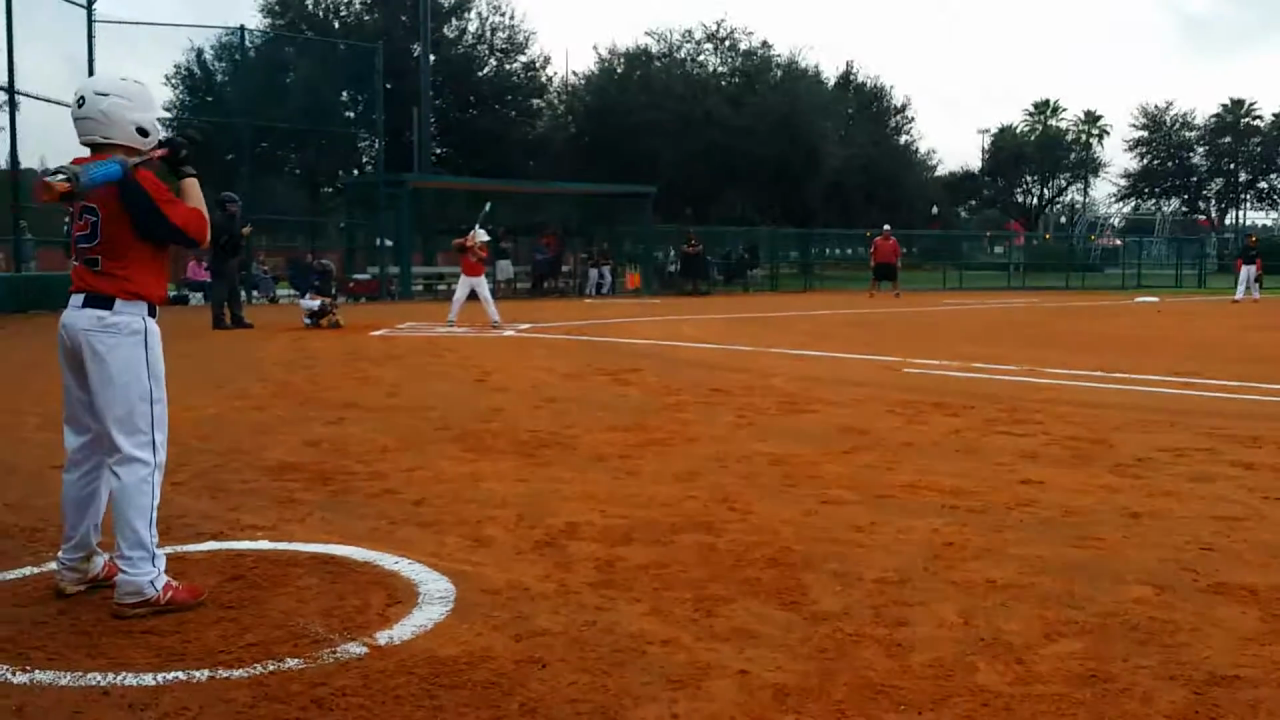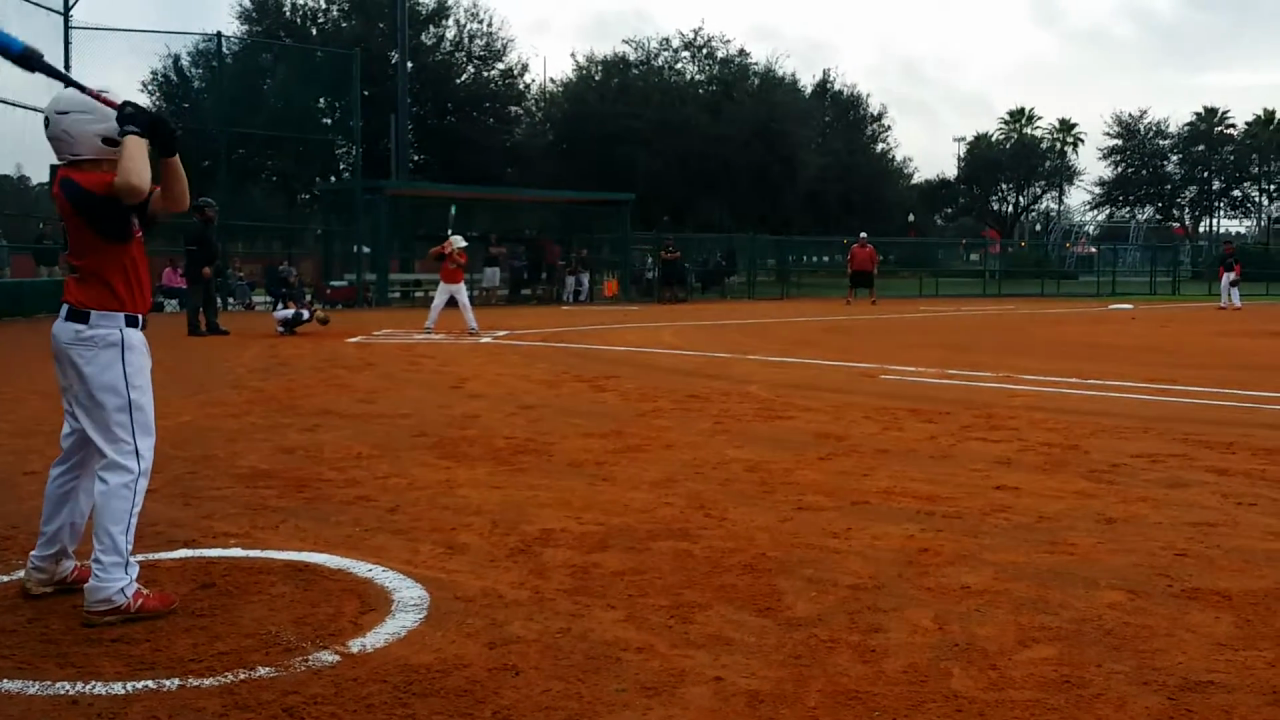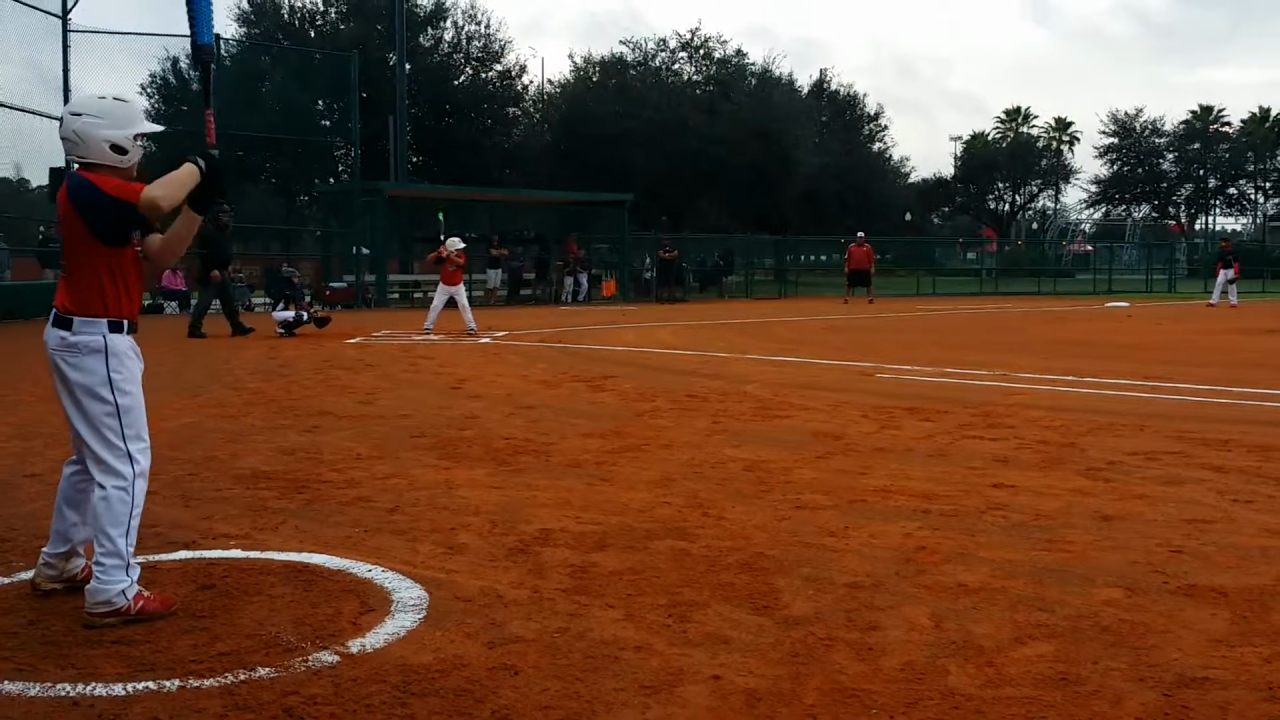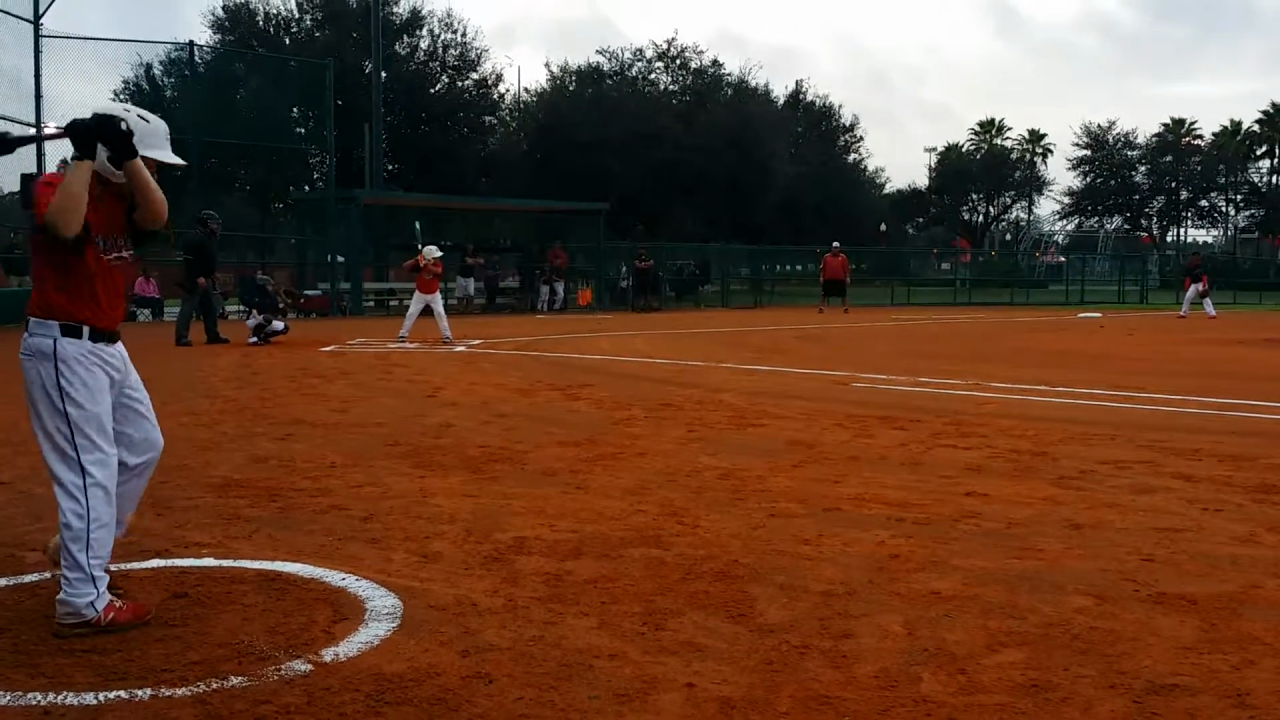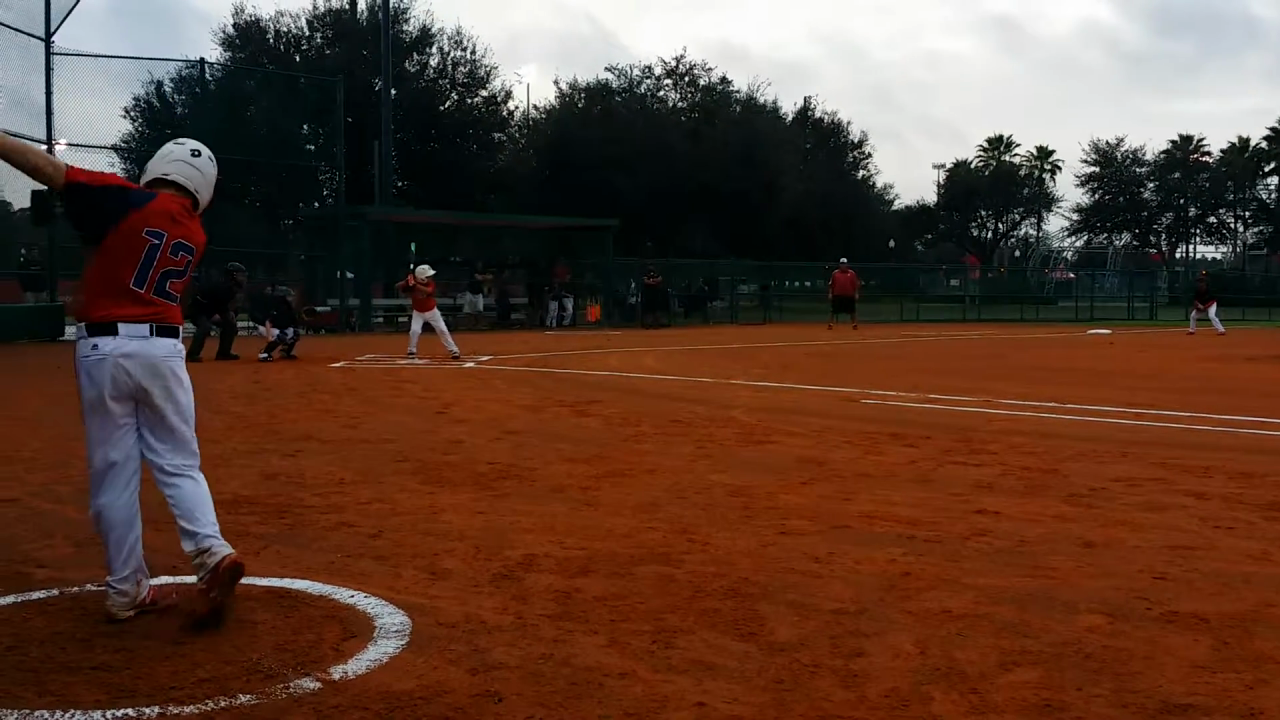
dt=1s
person 1, frame 1
left shoulder: (82, 174)
right shoulder: (129, 179)
right elbow: (198, 232)
left wrist: (167, 163)
right wrist: (186, 169)
left hip: (79, 317)
right hip: (121, 324)
left knee: (86, 448)
right knee: (138, 451)
left ankle: (77, 564)
right ankle: (140, 583)
person 1, frame 2
left shoulder: (99, 182)
right shoulder: (80, 185)
left elbow: (176, 202)
right elbow: (137, 188)
left wrist: (165, 146)
right wrist: (133, 130)
left hip: (84, 330)
right hip: (107, 335)
left knee: (80, 451)
right knee: (126, 457)
left ankle: (48, 565)
right ankle: (111, 590)
person 1, frame 3
left shoulder: (115, 196)
right shoulder: (85, 186)
left elbow: (162, 254)
right elbow: (158, 200)
left wrist: (198, 203)
right wrist: (196, 164)
left hip: (98, 338)
right hip: (93, 341)
left knee: (93, 455)
right knee: (124, 462)
left ankle: (60, 563)
right ankle: (112, 592)
person 1, frame 4
left shoulder: (122, 200)
right shoulder: (54, 188)
left elbow: (157, 215)
right elbow: (64, 225)
left wrist: (127, 152)
right wrist: (84, 154)
left hip: (106, 346)
right hip: (61, 349)
left knee: (142, 447)
right knee: (88, 470)
left ankle: (82, 549)
right ankle: (83, 603)
person 1, frame 5
left shoulder: (126, 200)
right shoulder: (196, 234)
left elbow: (54, 172)
left hip: (103, 350)
right hip: (163, 351)
left knee: (114, 473)
right knee: (178, 463)
left ankle: (127, 589)
right ankle: (211, 551)
